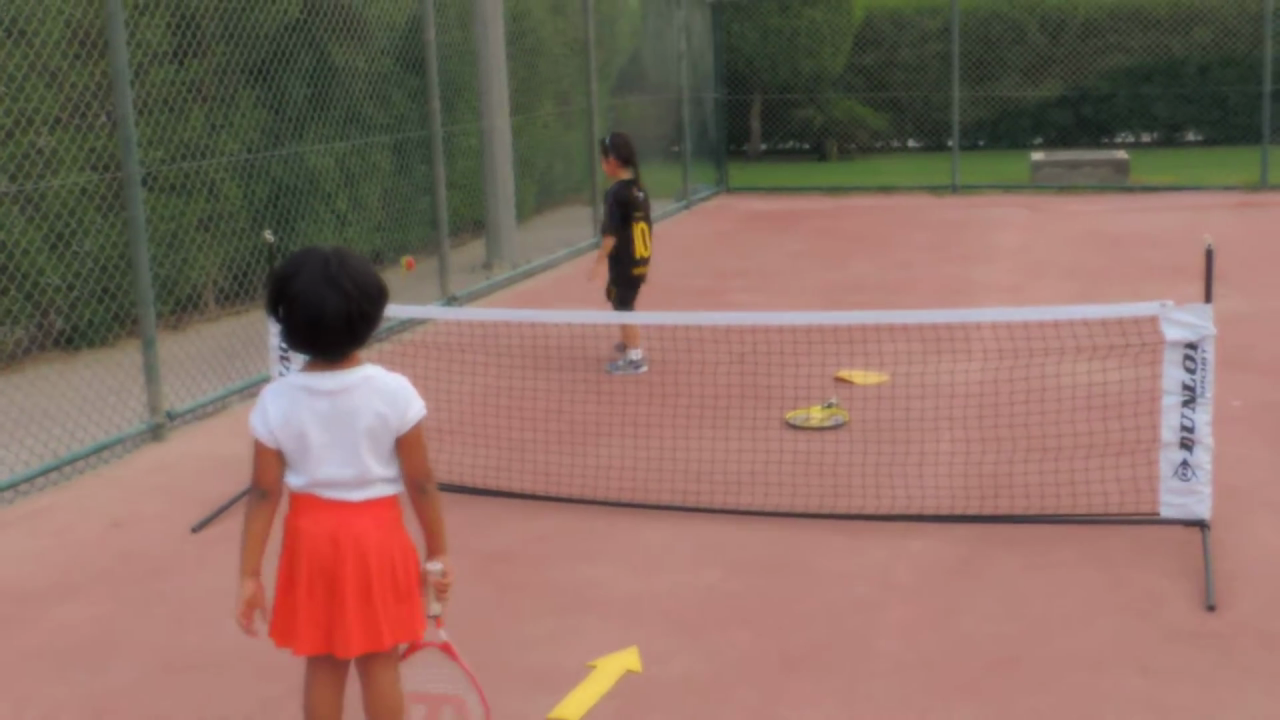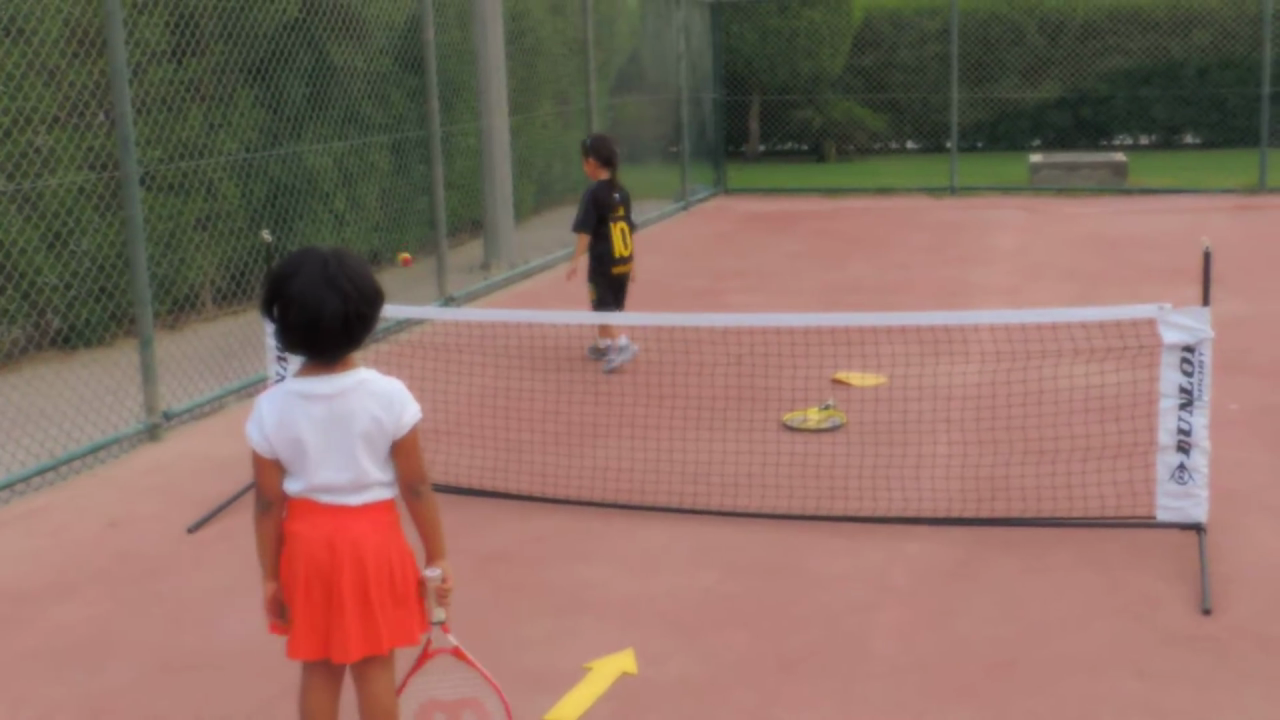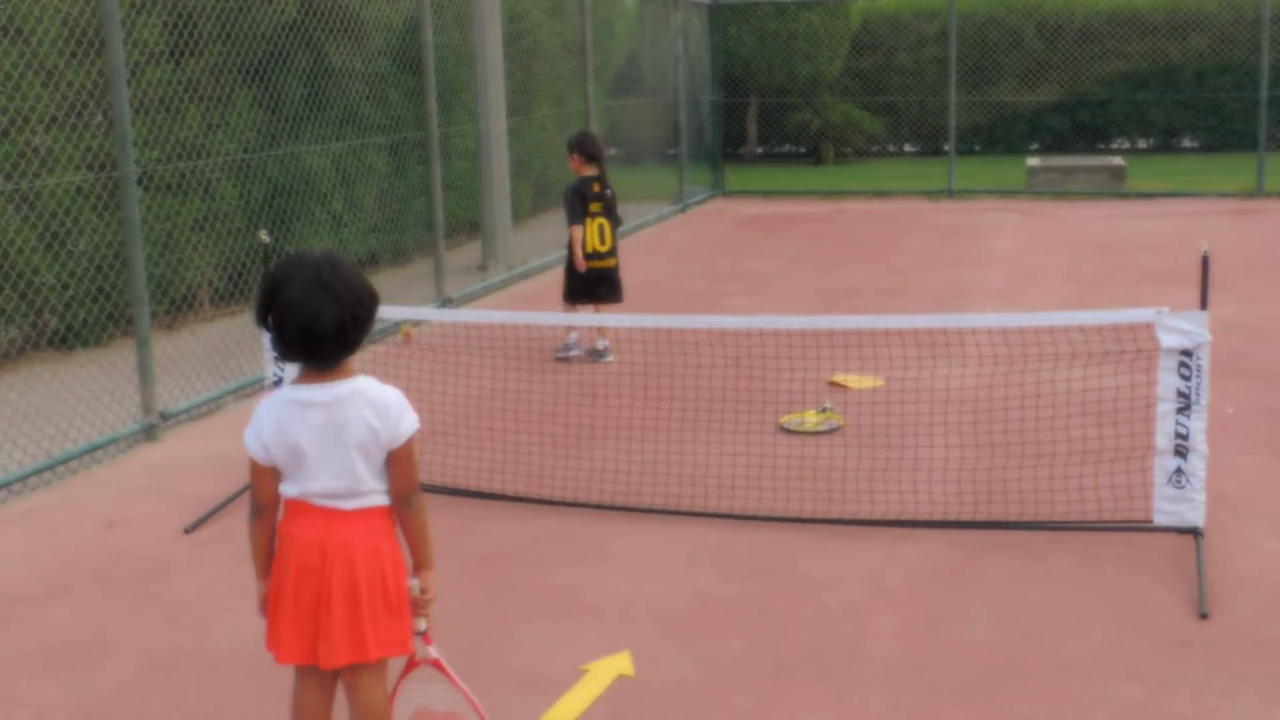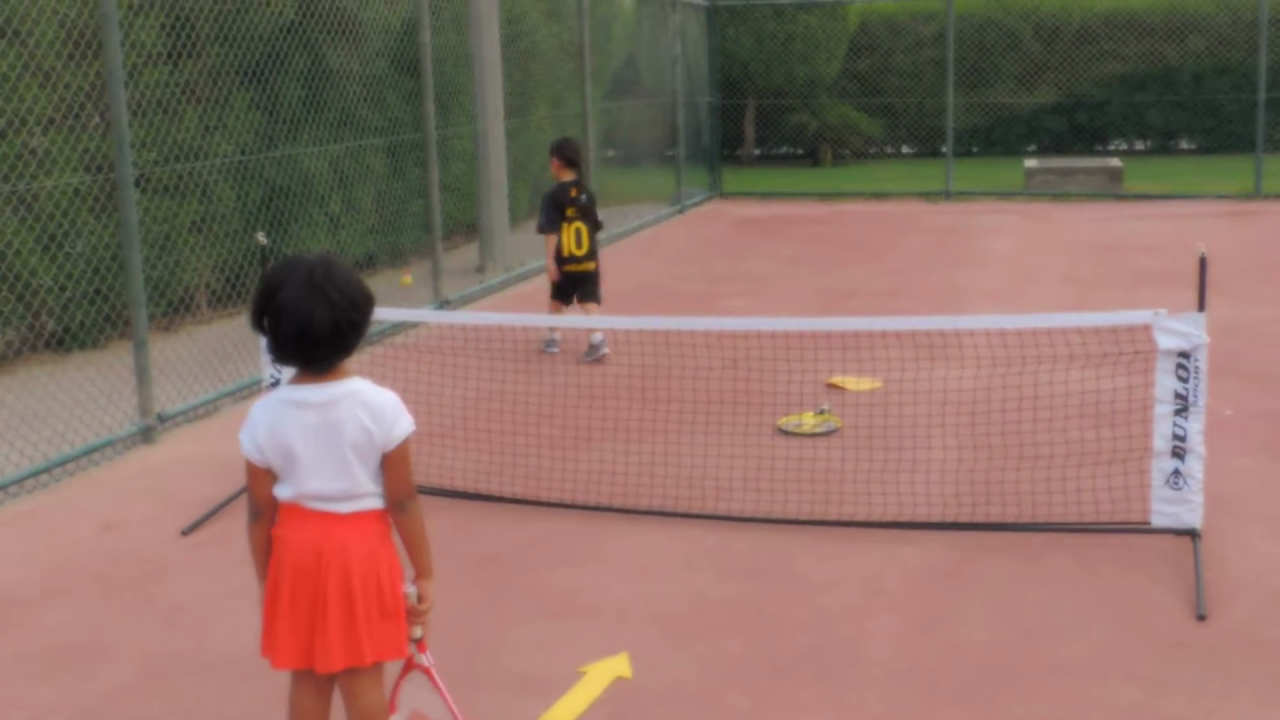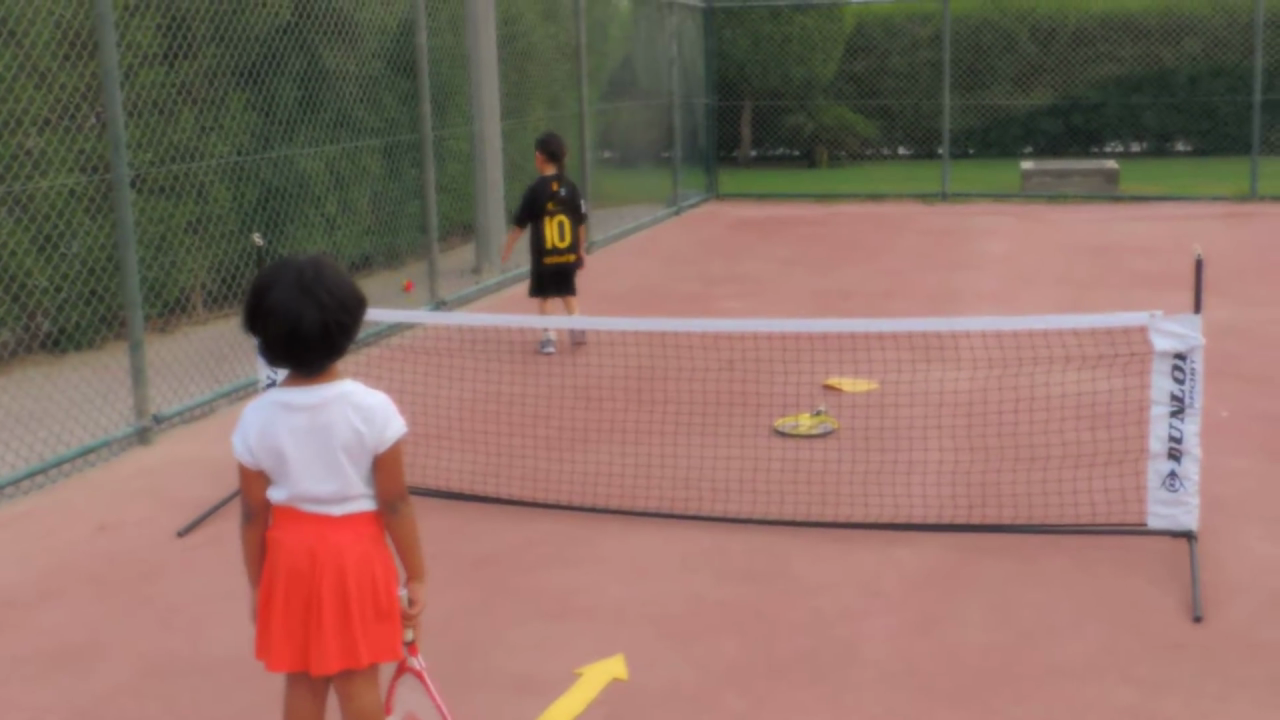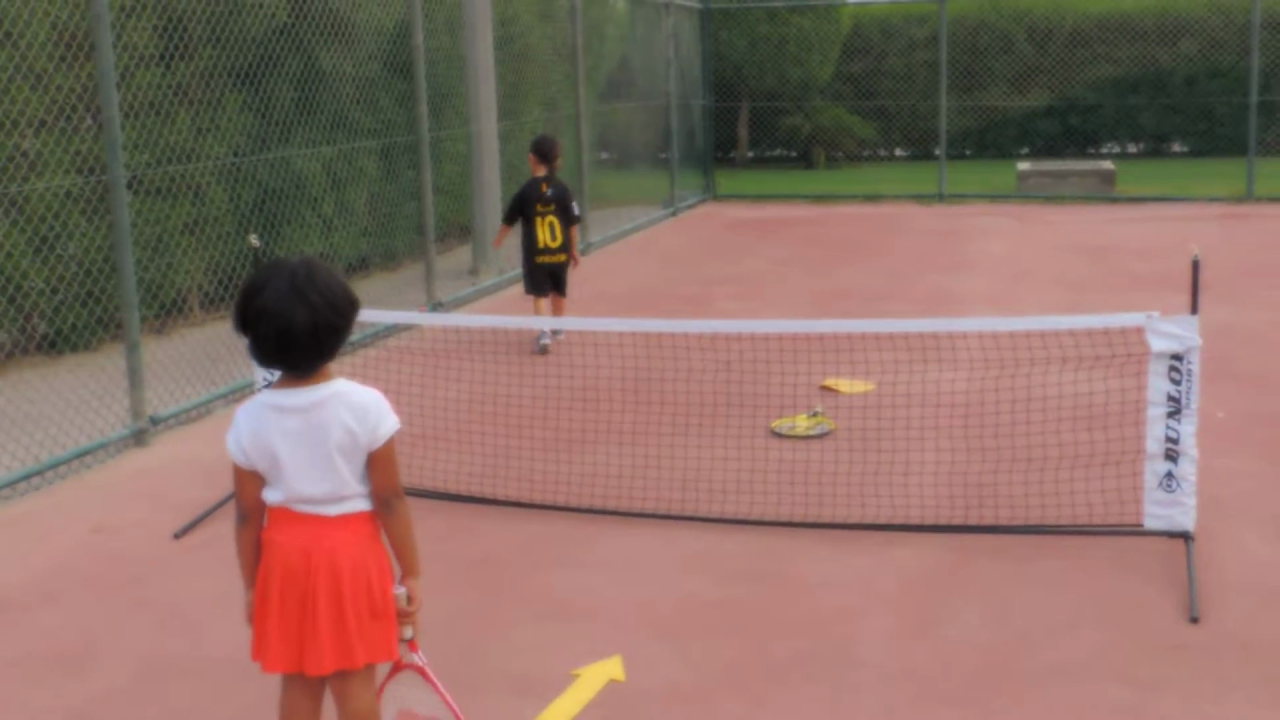
dt=0.2s
person 1, frame 1
left shoulder: (277, 400)
right shoulder: (393, 391)
left elbow: (264, 494)
right elbow: (420, 483)
left wrist: (250, 574)
right wrist: (438, 554)
left hip: (311, 537)
right hip: (376, 534)
left knee: (322, 662)
right knee: (378, 661)
person 1, frame 2
left shoulder: (273, 406)
right shoulder: (388, 395)
left elbow: (268, 503)
right elbow: (415, 486)
left wrist: (270, 576)
right wrist: (437, 557)
left hip: (309, 542)
right hip: (372, 539)
left knee: (319, 667)
right knee: (374, 665)
person 1, frame 3
left shoulder: (271, 413)
right shoulder: (385, 403)
left elbow: (263, 508)
right elbow: (407, 497)
left wrist: (264, 576)
right wrist: (423, 566)
left hip: (302, 546)
right hip: (366, 546)
left knee: (311, 671)
right knee: (364, 672)
person 1, frame 4
left shoulder: (266, 414)
right shoulder: (380, 406)
left elbow: (261, 511)
right elbow: (402, 501)
left wrist: (265, 579)
right wrist: (423, 573)
left hip: (298, 550)
right hip: (360, 551)
left knee: (308, 675)
right knee: (362, 676)
person 1, frame 5
left shoulder: (257, 417)
right shoulder: (372, 408)
left elbow: (253, 513)
right elbow: (394, 503)
left wrist: (257, 584)
right wrist: (415, 576)
left hip: (292, 554)
right hip: (355, 553)
left knee: (302, 678)
right knee: (358, 678)
person 1, frame 6
left shoulder: (250, 419)
right shoulder: (365, 406)
left elbow: (248, 514)
right elbow: (389, 500)
left wrist: (251, 585)
right wrist: (411, 572)
left hip: (287, 555)
right hip: (350, 553)
left knee: (299, 680)
right knee: (354, 679)
person 2, frame 1
left shoulder: (615, 193)
right shoulder: (640, 190)
left elbow: (610, 233)
left wrist: (599, 261)
left hip: (623, 261)
right hip: (641, 260)
left knee: (623, 309)
right knee: (624, 304)
left ankle: (635, 358)
right ankle: (628, 342)
person 2, frame 2
left shoulder: (593, 194)
right shoulder: (622, 193)
left elbow: (586, 231)
right elbow: (629, 229)
left wrist: (575, 260)
right wrist: (629, 261)
left hip: (604, 263)
right hip: (624, 261)
left knee: (604, 308)
right knee: (608, 306)
left ankle: (622, 346)
right ankle: (604, 344)
person 2, frame 3
left shoulder: (575, 190)
right shoulder: (608, 189)
left elbow: (576, 224)
left wrist: (576, 252)
left hip: (584, 259)
right hip: (608, 258)
left knee: (571, 300)
right knee: (600, 302)
left ankle: (571, 342)
right ankle: (602, 346)
person 2, frame 4
left shoulder: (553, 196)
right shoulder: (587, 195)
left elbow: (551, 232)
right elbow: (595, 228)
left wrist: (550, 260)
left hip: (564, 262)
right hip: (588, 261)
left knee: (557, 300)
right knee: (589, 301)
left ankle: (553, 339)
right ankle: (597, 339)
person 2, frame 5
left shoulder: (534, 190)
right shoulder: (571, 188)
left elbow: (519, 224)
right elbow: (581, 222)
left wrist: (507, 248)
right wrist: (581, 250)
left hip: (544, 255)
right hip: (569, 253)
left knee: (544, 297)
right knee: (568, 292)
left ankle: (548, 337)
person 2, frame 6
left shoulder: (525, 191)
right shoulder: (562, 190)
left elbow: (508, 221)
right elbow: (573, 224)
left wrist: (498, 241)
right wrist: (574, 250)
left hip: (536, 255)
right hip: (560, 253)
left knee: (539, 295)
right knee: (558, 291)
left ankle: (545, 331)
right ankle: (556, 327)
